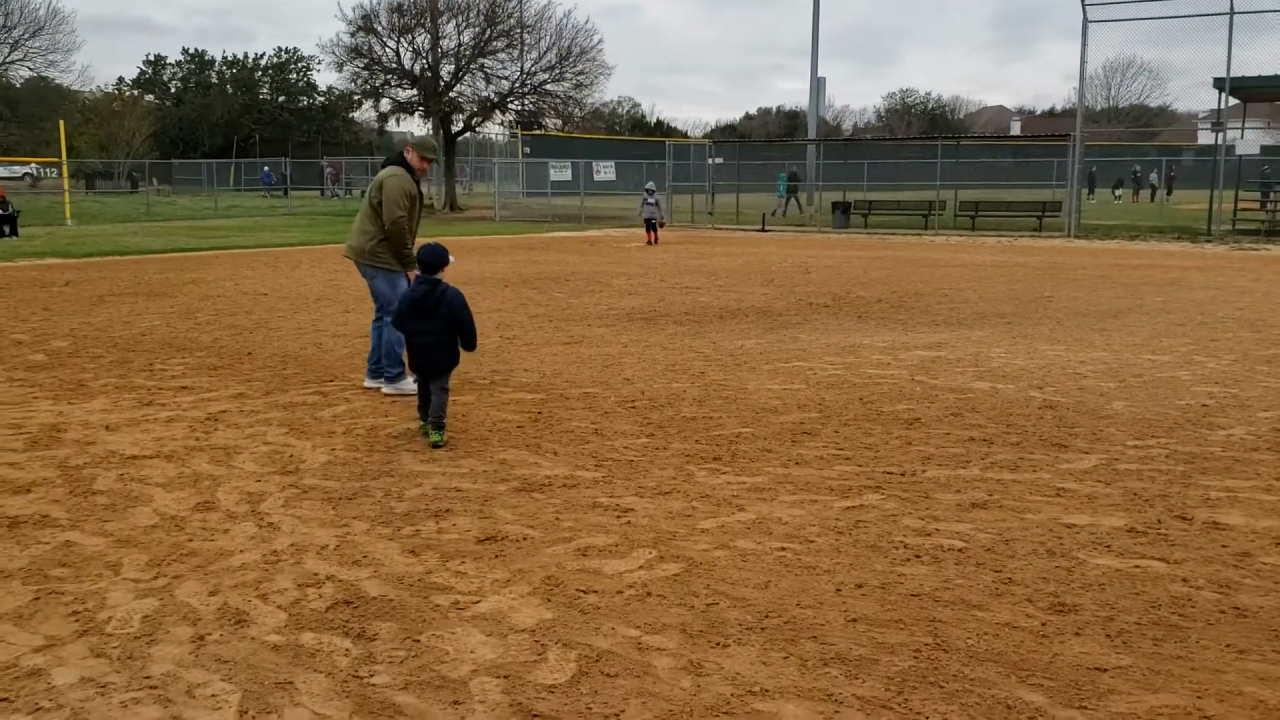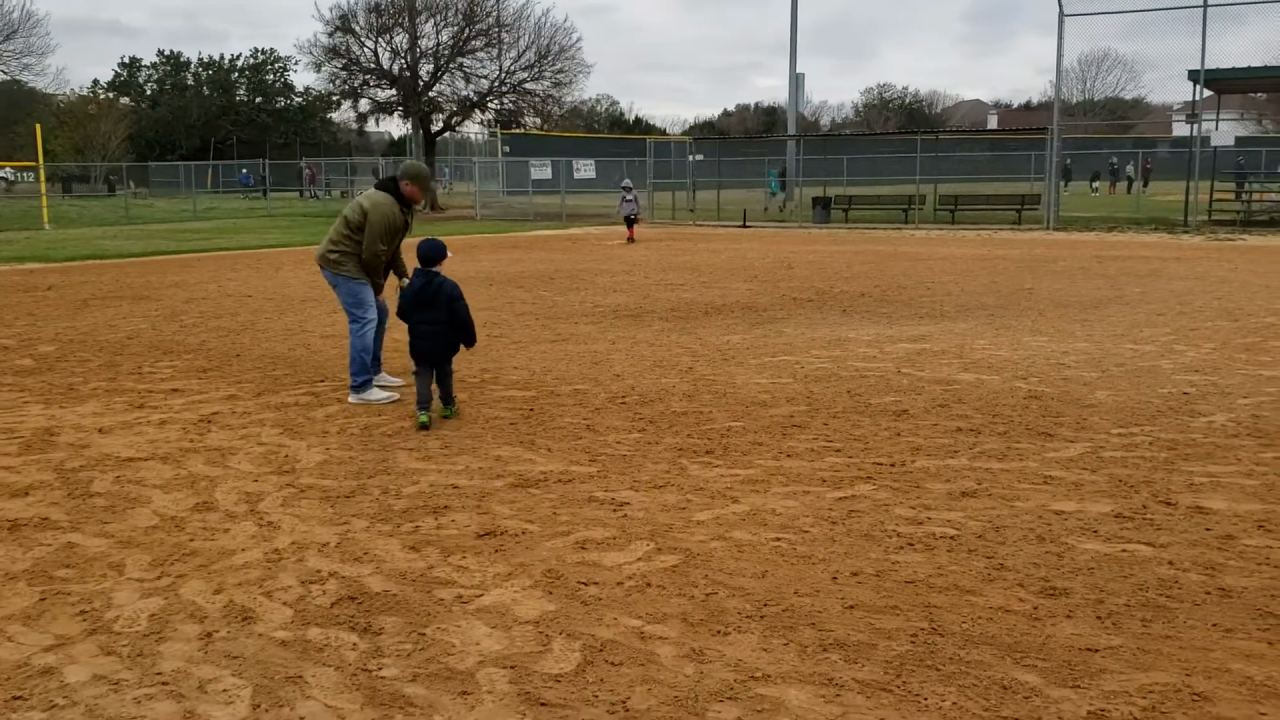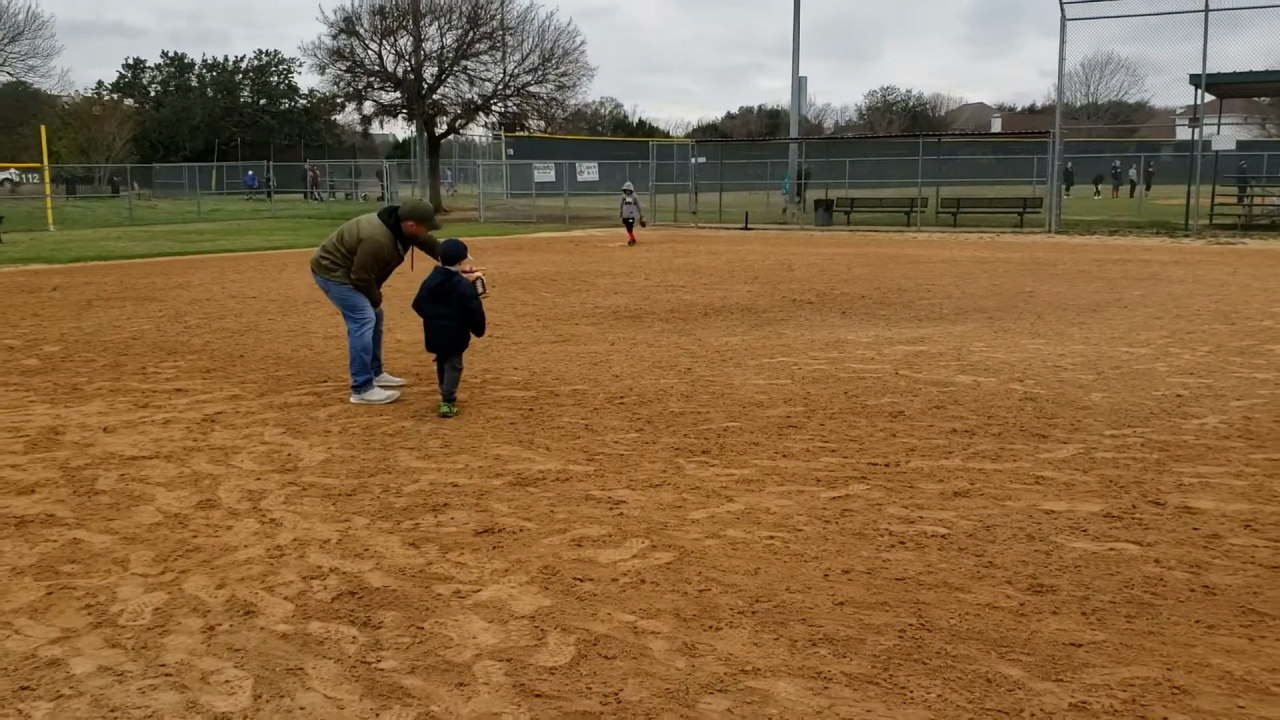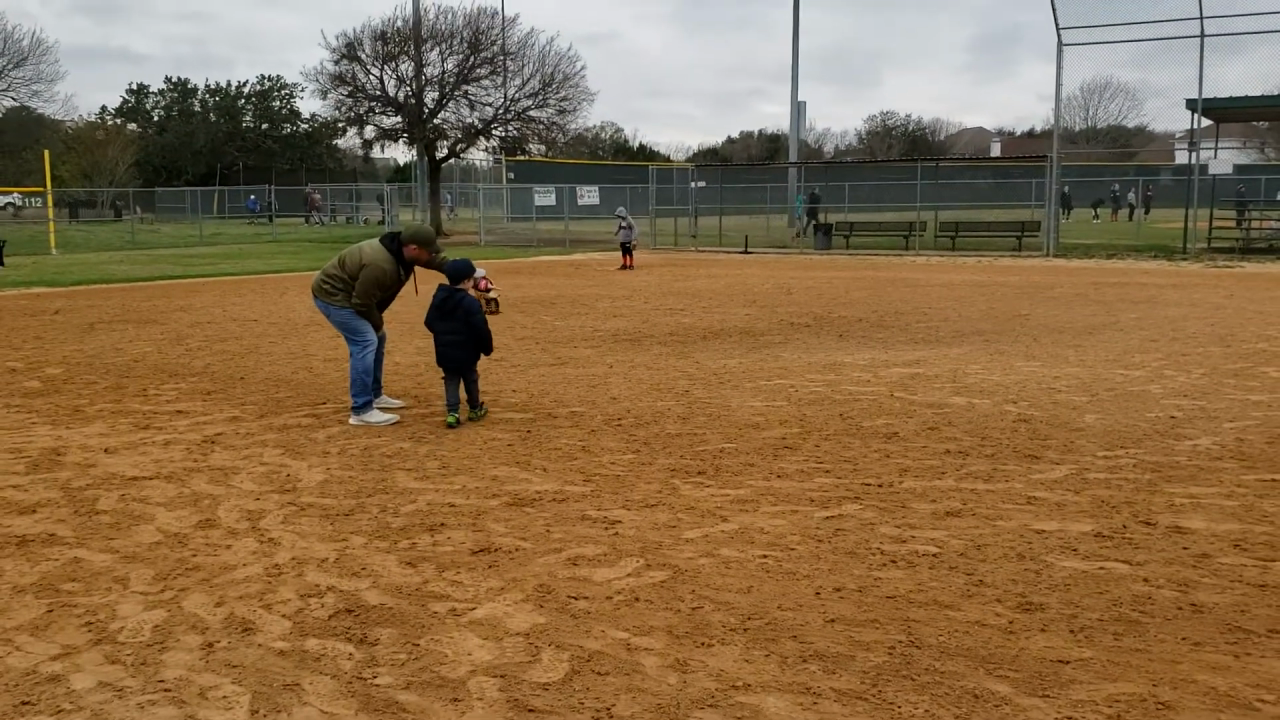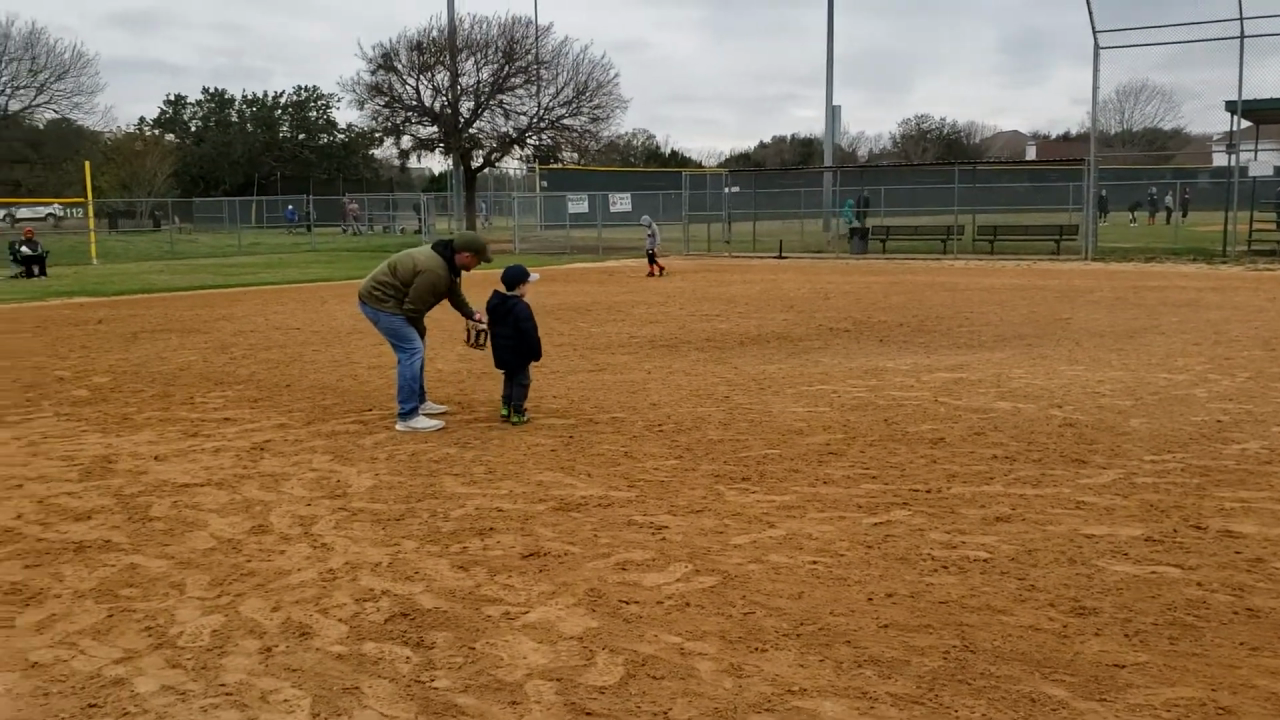
dt=0.4s
person 1, frame 1
left shoulder: (403, 178)
right shoulder: (397, 178)
left elbow: (402, 225)
right elbow: (396, 225)
left wrist: (410, 262)
right wrist: (410, 264)
left hip: (374, 256)
right hip: (379, 256)
left knee: (385, 314)
right knee: (397, 313)
left ankle: (377, 374)
right ankle: (394, 378)
person 1, frame 2
left shoulder: (396, 202)
right shoulder: (384, 206)
left elbow: (391, 247)
right elbow: (372, 253)
left wrist: (403, 276)
right wrist: (377, 287)
left hip: (352, 264)
right hip: (342, 263)
left knee: (379, 314)
right knee: (365, 319)
left ankle: (373, 372)
right ankle: (361, 389)
person 1, frame 3
left shoulder: (404, 225)
right shoulder: (377, 239)
left elbow: (431, 244)
right elbow: (361, 277)
right wrist: (375, 300)
left hip: (348, 270)
right hip: (331, 271)
left knee: (374, 317)
right knee: (363, 319)
left ankle: (375, 373)
right ankle: (362, 390)
person 1, frame 4
left shoulder: (402, 249)
right shoulder: (380, 265)
left elbow: (438, 261)
right elbow: (362, 303)
right wrist: (377, 324)
left hip: (346, 296)
right hip: (332, 296)
left knee: (376, 339)
right knee: (366, 342)
left ankle: (374, 396)
right ankle: (361, 411)
person 1, frame 5
left shoulder: (447, 258)
right shoulder: (434, 271)
left elbow: (454, 293)
right elbow: (413, 308)
left wrist: (472, 314)
right wrist: (421, 332)
left hip: (383, 298)
right hip: (379, 302)
left knee: (415, 348)
right knee: (412, 350)
left ankle: (419, 402)
right ankle: (408, 418)
person 2, frame 1
left shoulder: (409, 294)
right shoulder: (452, 295)
left elbow: (398, 323)
right elbow: (465, 324)
right wrist: (468, 344)
left hip: (418, 354)
right hip: (443, 354)
left knee: (424, 384)
right knee: (439, 388)
left ankle: (426, 420)
right ankle: (436, 429)
person 2, frame 2
left shoulder: (411, 286)
right shoulder: (449, 287)
left elbow: (402, 313)
right elbow: (462, 316)
right wrist: (469, 339)
left hip: (419, 342)
right hip: (444, 341)
left knee: (423, 374)
right knee: (444, 372)
left ankle: (423, 411)
right ankle: (448, 405)
person 2, frame 3
left shoulder: (429, 281)
right shoulder: (464, 285)
left elbow: (418, 305)
right elbow: (475, 312)
right wrist: (478, 329)
left hip: (434, 335)
right hip: (455, 335)
left knee: (442, 362)
right knee: (453, 366)
left ankle: (445, 397)
right ankle: (448, 402)
person 2, frame 4
left shoulder: (438, 298)
right shoulder: (470, 302)
left elbow: (430, 323)
right elbow: (481, 328)
right wrist: (487, 348)
left hip: (444, 351)
right hip: (465, 351)
left knee: (451, 380)
right knee: (470, 378)
left ankle: (452, 412)
right ankle: (475, 409)
person 2, frame 5
left shoulder: (494, 303)
right shoulder: (521, 307)
left elbow: (491, 326)
right elbow: (530, 334)
right wrist: (536, 353)
left hip: (501, 353)
right hip: (518, 353)
left knee: (509, 377)
right knee: (521, 381)
left ankle: (506, 407)
right ankle: (518, 413)
